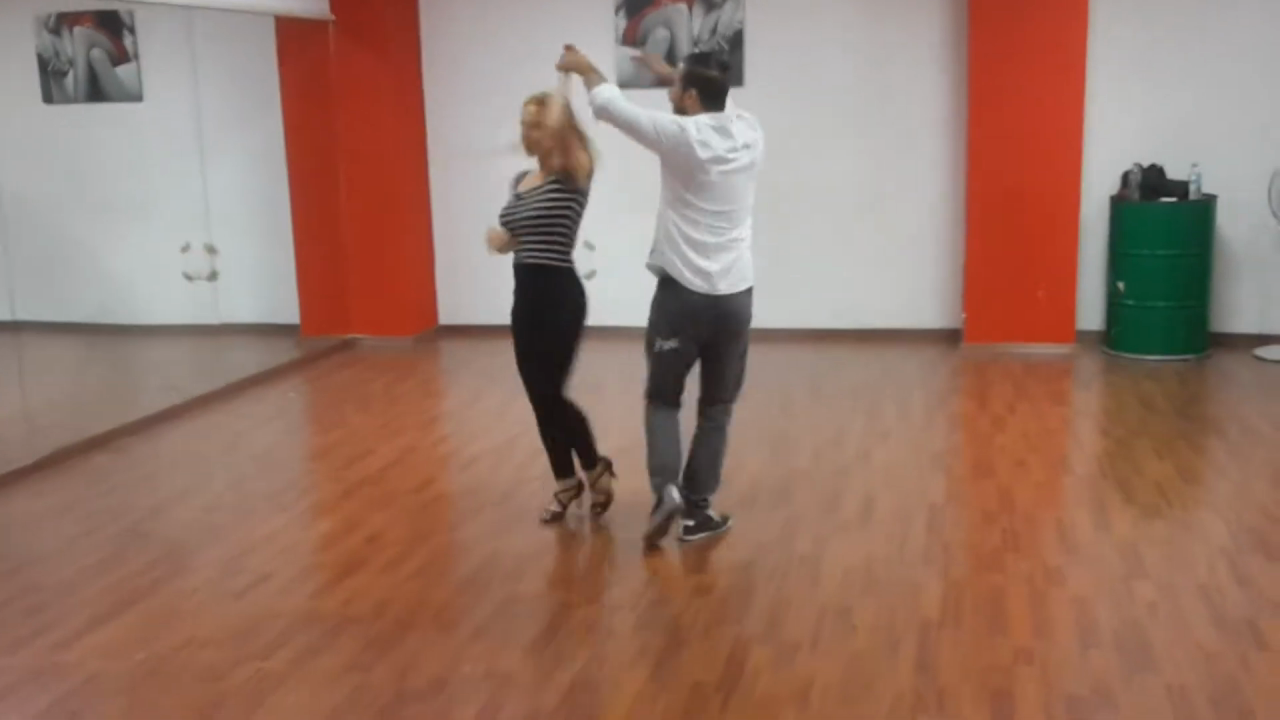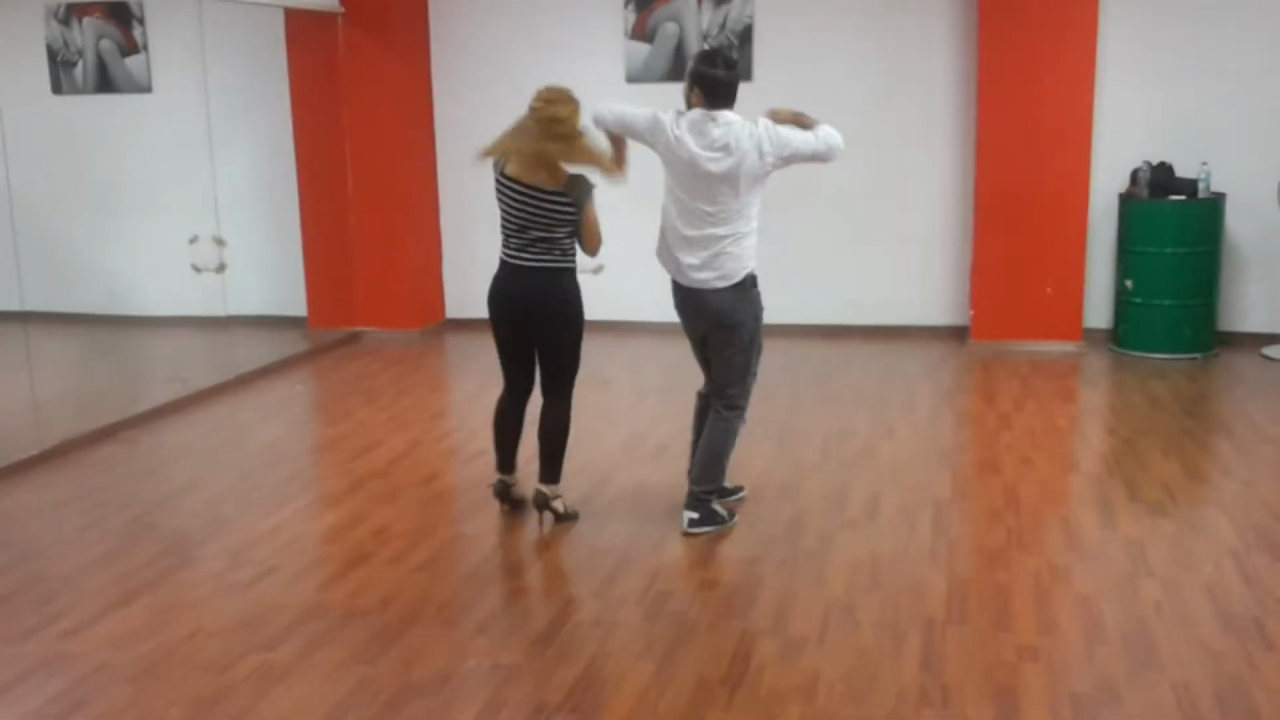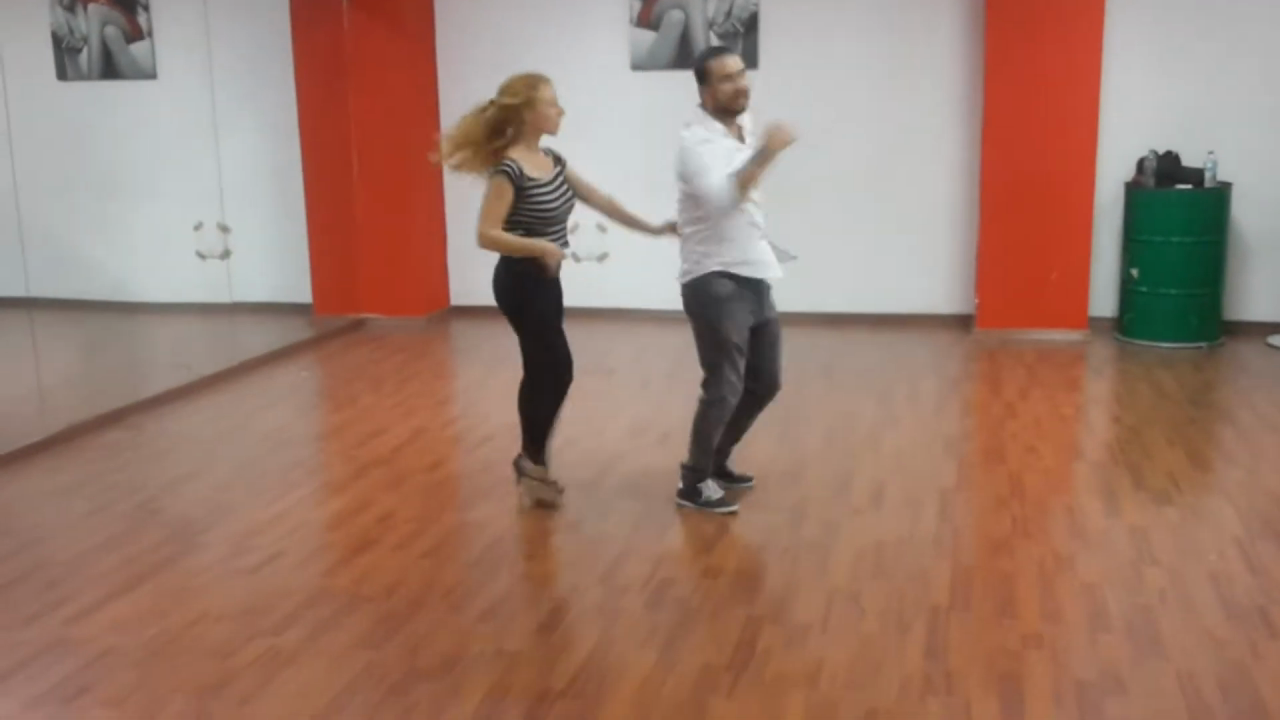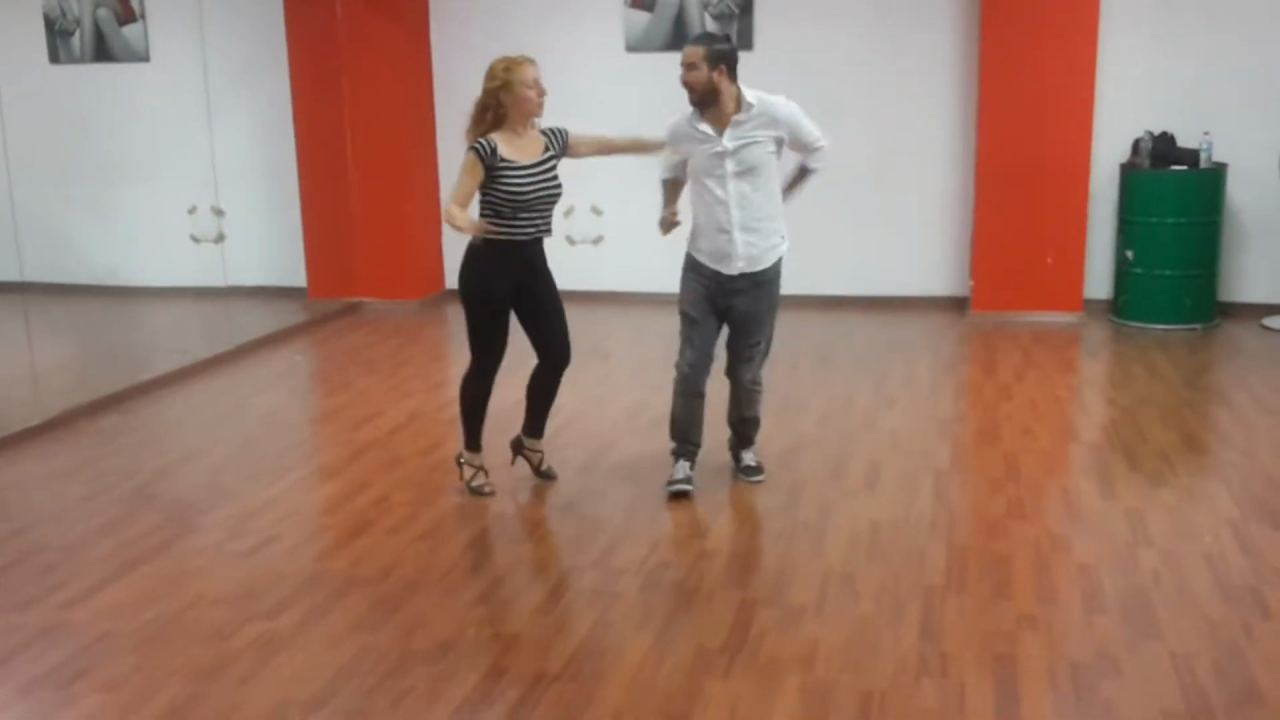
dt=0.3s
person 1, frame 1
left shoulder: (679, 135)
right shoulder: (750, 135)
left elbow: (608, 105)
right elbow: (725, 112)
left wrist: (581, 67)
right wrist: (672, 74)
left hip: (680, 294)
right hip: (735, 296)
left knee: (662, 400)
right knee: (717, 407)
left ankle: (667, 493)
right ankle: (697, 510)
person 1, frame 2
left shoulder: (670, 129)
right shoulder: (759, 137)
left elbow: (605, 117)
right elbow: (831, 143)
right wrist: (794, 118)
left hip: (685, 287)
right hip: (732, 289)
left knee: (714, 389)
right knee: (730, 401)
left ankle: (705, 486)
right ankle: (700, 503)
person 1, frame 3
left shoulder: (746, 130)
right shoulder: (697, 141)
right elbow: (722, 198)
right wrist: (766, 151)
left hip: (751, 276)
right hip: (714, 283)
left knee: (766, 380)
right knee: (724, 388)
left ankle: (714, 459)
right ankle: (695, 481)
person 1, frame 4
left shoulder: (775, 113)
right shoulder: (681, 131)
left elbow: (818, 149)
left wrist: (783, 193)
right wrist: (668, 208)
left hip: (760, 267)
right hip: (704, 265)
left knee: (746, 371)
right knee: (691, 367)
left ankle: (744, 447)
right ankle: (684, 458)
person 2, frame 1
left shoulder: (575, 174)
right shoulder: (522, 180)
left elbow: (563, 129)
right elbow: (512, 230)
left wrist: (564, 94)
right wrist: (500, 235)
left hip: (557, 294)
right hip: (529, 295)
left knee: (547, 393)
right knee: (539, 394)
left ankle: (596, 468)
right ankle: (568, 482)
person 2, frame 2
left shoulder: (505, 167)
right shoulder: (576, 187)
right elbow: (591, 247)
left hip: (509, 289)
right hip: (558, 294)
left knee: (517, 386)
right knee: (558, 392)
left ankle: (505, 479)
right ankle: (548, 489)
person 2, frame 3
left shoulder: (552, 162)
right shoulder: (508, 170)
left elbow: (597, 199)
right elbow: (486, 234)
left wrist: (649, 227)
right wrist: (538, 248)
left hip: (544, 281)
right hip: (521, 283)
left knee: (543, 373)
right knee: (556, 374)
left ankle: (531, 459)
right ankle: (532, 468)
person 2, frame 4
left shoulder: (553, 141)
right shoulder: (484, 149)
left elbow: (614, 146)
right elbow: (453, 205)
left wrist: (666, 143)
right wrist: (462, 220)
left hip: (532, 264)
right hip: (489, 266)
left knee: (556, 356)
right knee: (486, 363)
left ankle: (530, 440)
right ankle: (471, 456)
